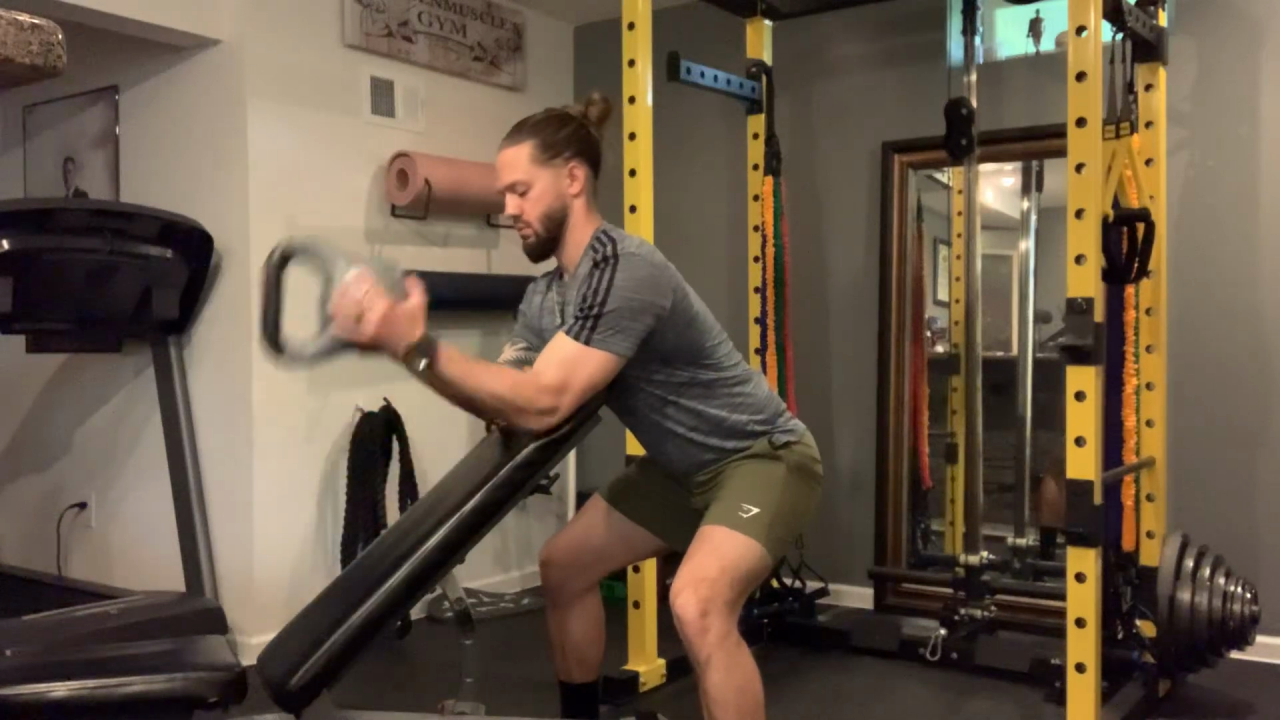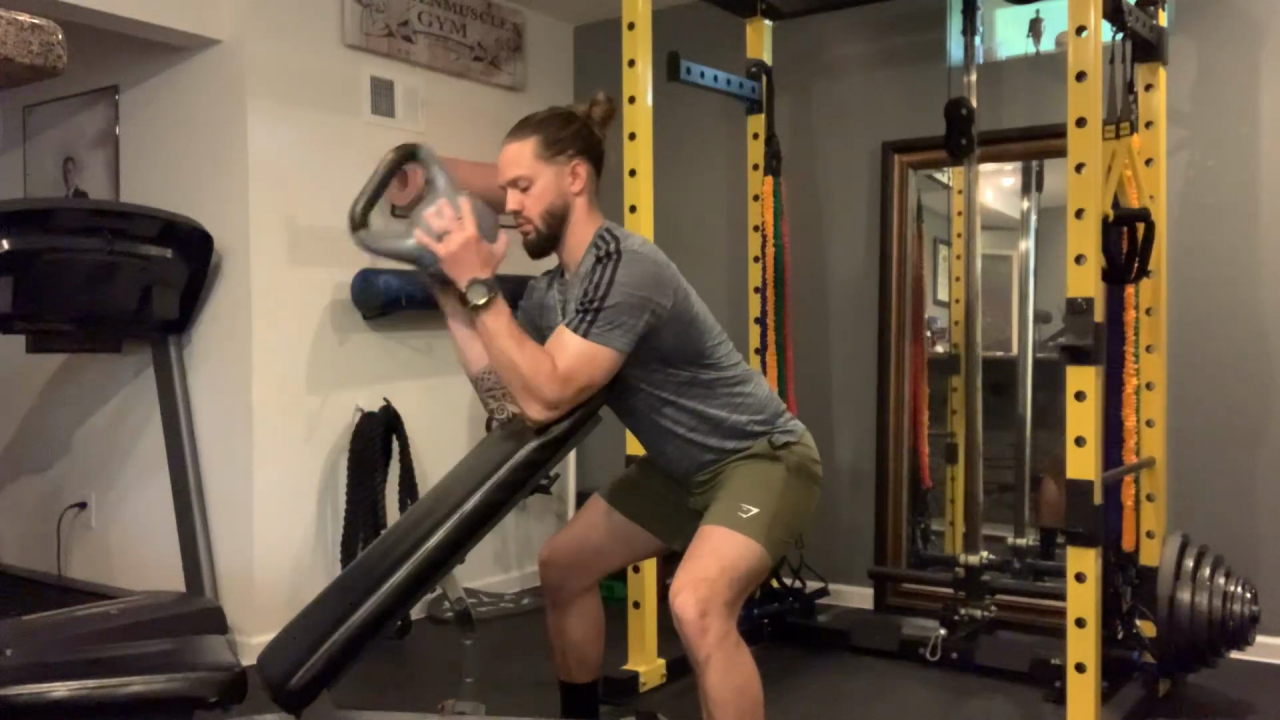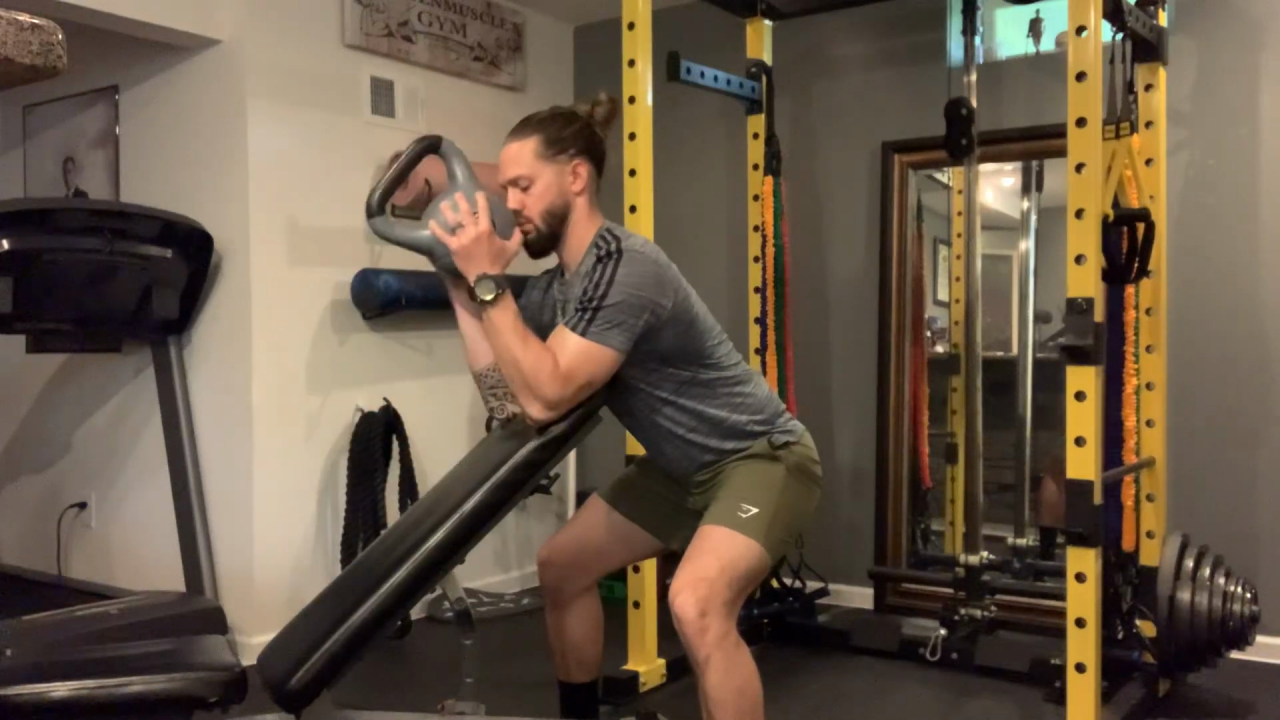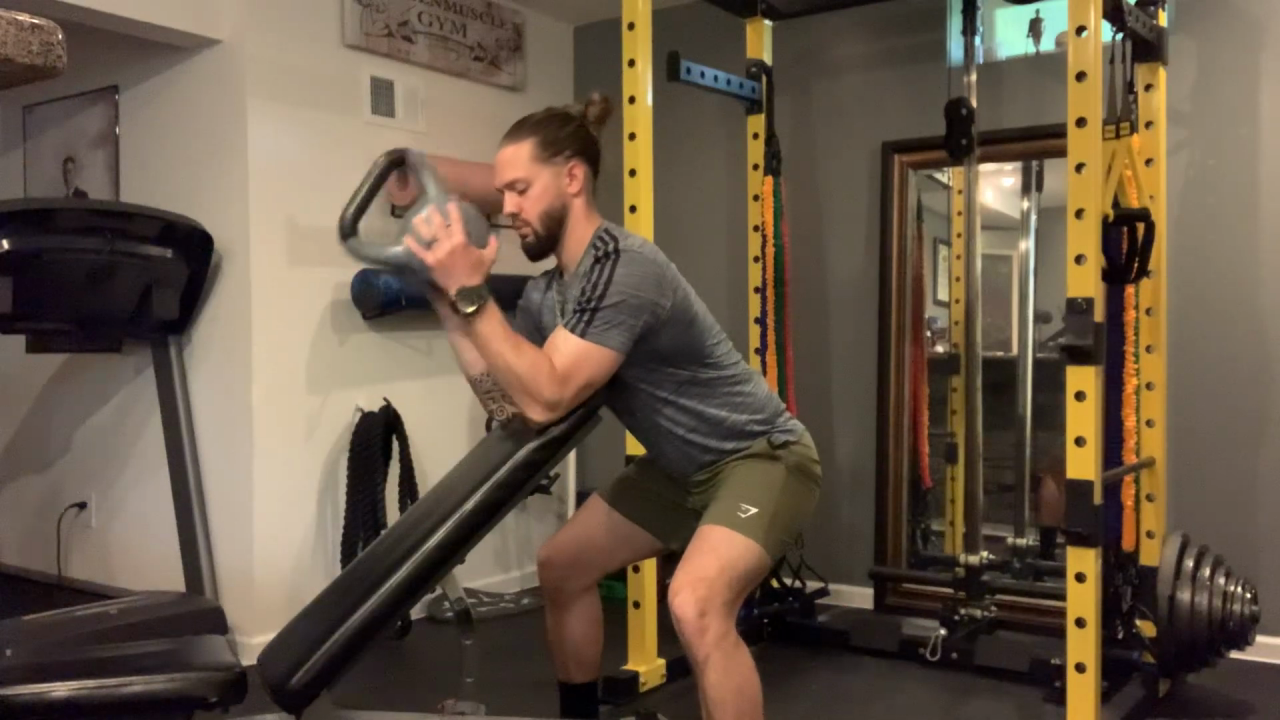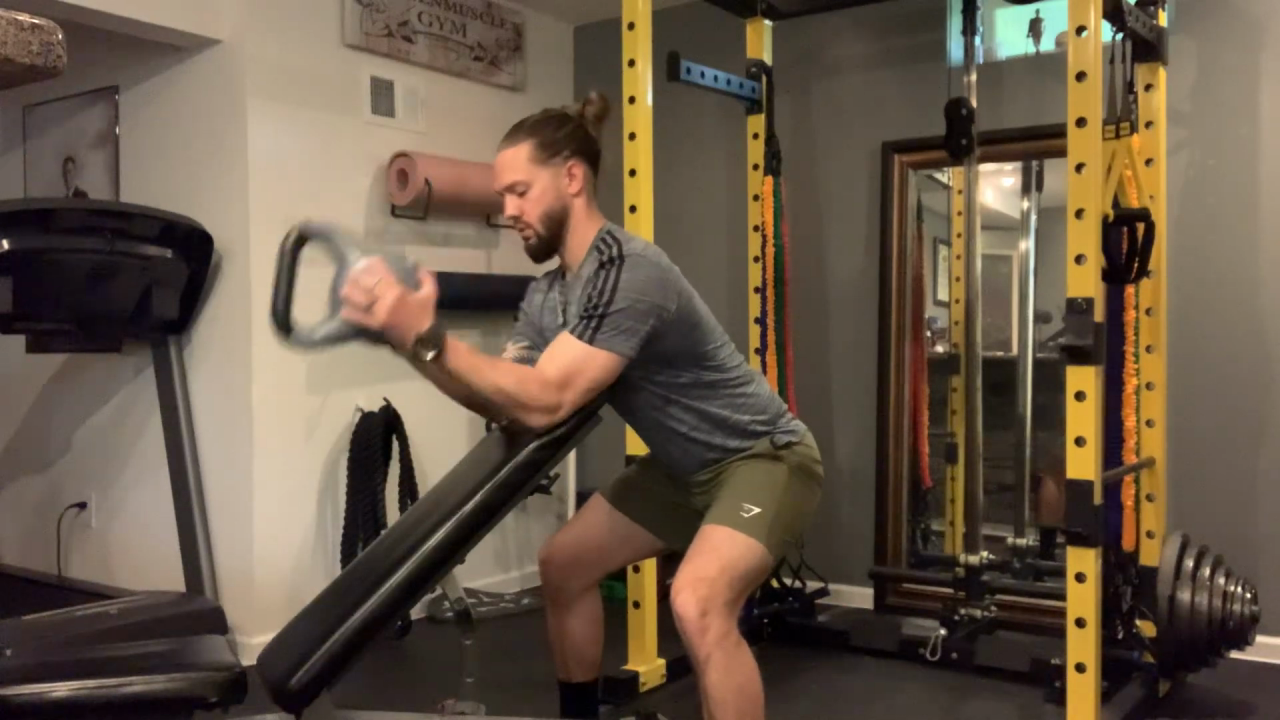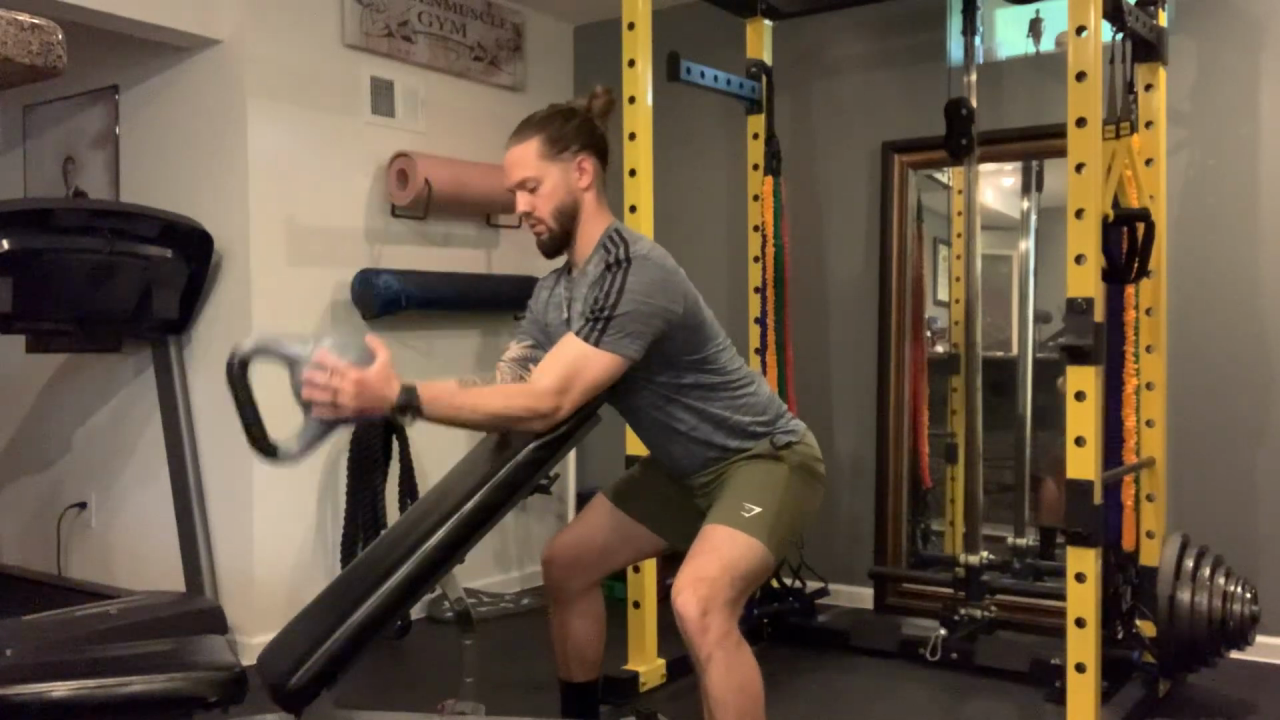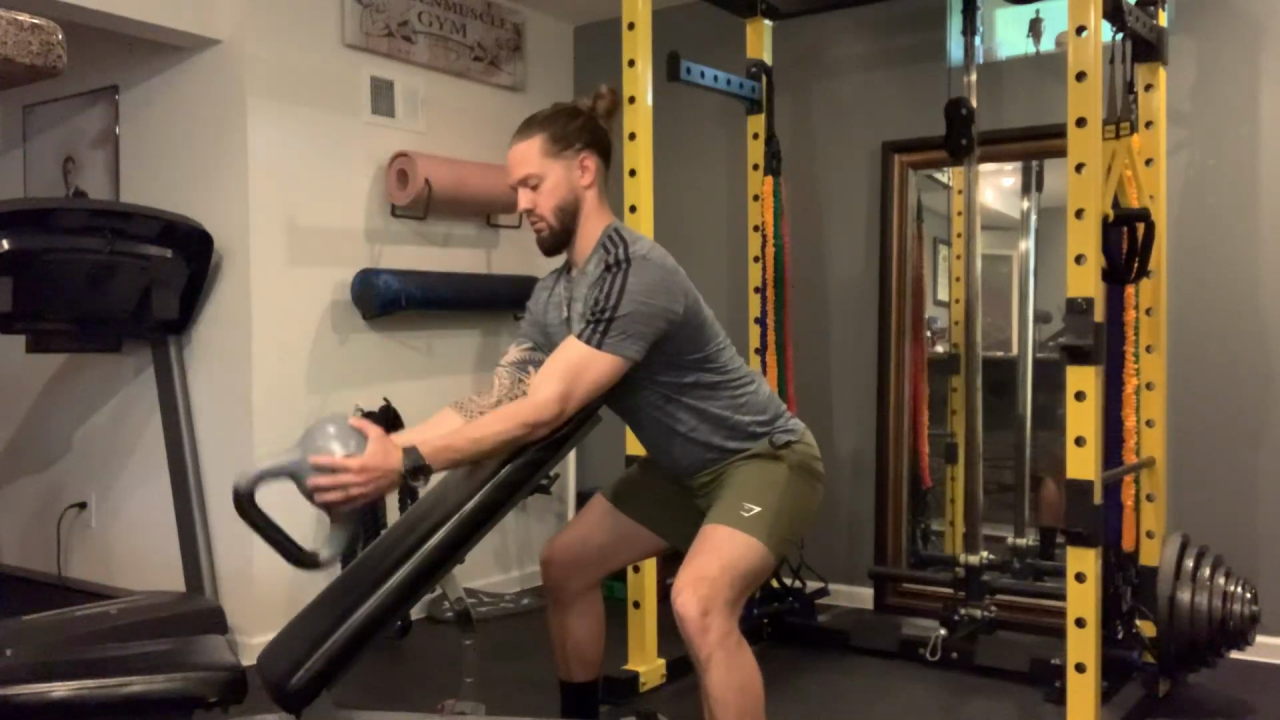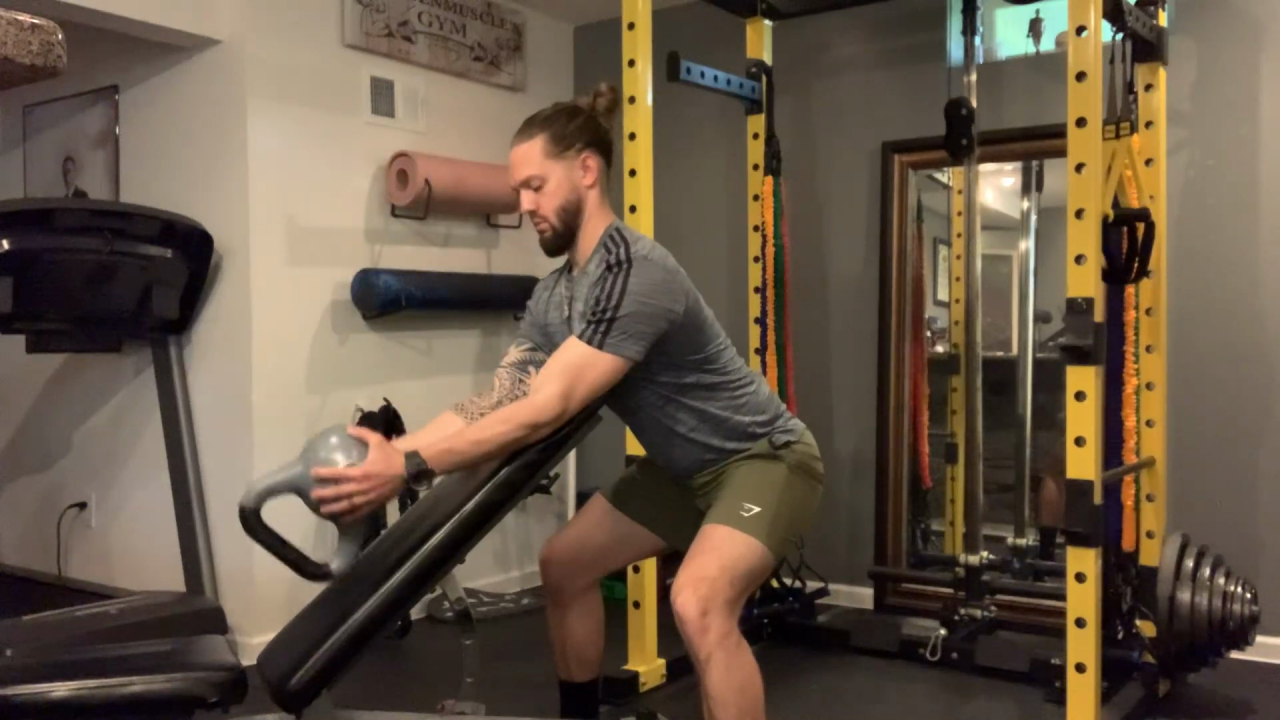
dt=0.3s
person 1, frame 1
left shoulder: (624, 271)
right shoulder: (546, 296)
left elbow: (544, 403)
right elbow: (507, 397)
left wrist: (419, 346)
right wrist: (402, 339)
left hip: (762, 455)
right hip: (683, 464)
left knee: (697, 603)
right knee: (564, 565)
person 1, frame 2
left shoulder: (627, 269)
right shoulder: (549, 290)
left elbow: (545, 399)
right elbow: (508, 402)
left wrist: (480, 286)
right wrist: (454, 294)
left hip: (763, 456)
right hip: (682, 465)
left knee: (697, 605)
right knee: (563, 567)
person 1, frame 3
left shoulder: (627, 269)
right shoulder: (549, 290)
left elbow: (546, 398)
right elbow: (510, 401)
left wrist: (488, 281)
right wrist: (463, 290)
left hip: (763, 456)
right hip: (681, 465)
left knee: (697, 604)
right knee: (561, 566)
person 1, frame 4
left shoulder: (625, 270)
right shoulder: (547, 293)
left elbow: (547, 399)
right elbow: (509, 401)
left wrist: (470, 292)
right wrist: (448, 297)
left hip: (761, 456)
right hip: (682, 465)
left knee: (695, 604)
right knee: (562, 567)
person 1, frame 5
left shoulder: (629, 272)
right shoulder: (547, 295)
left elbow: (545, 403)
right elbow: (503, 398)
left wrist: (425, 338)
right wrist: (410, 340)
left hip: (763, 456)
right hip: (684, 464)
left knee: (698, 604)
right knee: (564, 566)
person 1, frame 6
left shoulder: (635, 274)
right shoulder: (554, 294)
left elbow: (542, 404)
right elbow: (502, 389)
left wrist: (399, 395)
right wrist: (378, 397)
left hip: (765, 457)
right hip: (685, 465)
left knee: (697, 603)
right knee: (565, 566)
person 1, frame 7
left shoulder: (635, 274)
right shoulder: (554, 296)
left elbow: (543, 411)
right elbow: (499, 399)
left wrist: (405, 461)
right wrist: (388, 444)
left hip: (763, 457)
right hip: (684, 465)
left knee: (698, 603)
right knee: (565, 565)
person 1, frame 8
left shoulder: (636, 275)
right shoulder: (554, 296)
left elbow: (545, 411)
right elbow: (499, 399)
left wrist: (408, 466)
right wrist: (388, 448)
left hip: (762, 457)
right hip: (683, 465)
left knee: (697, 603)
right knee: (564, 565)
